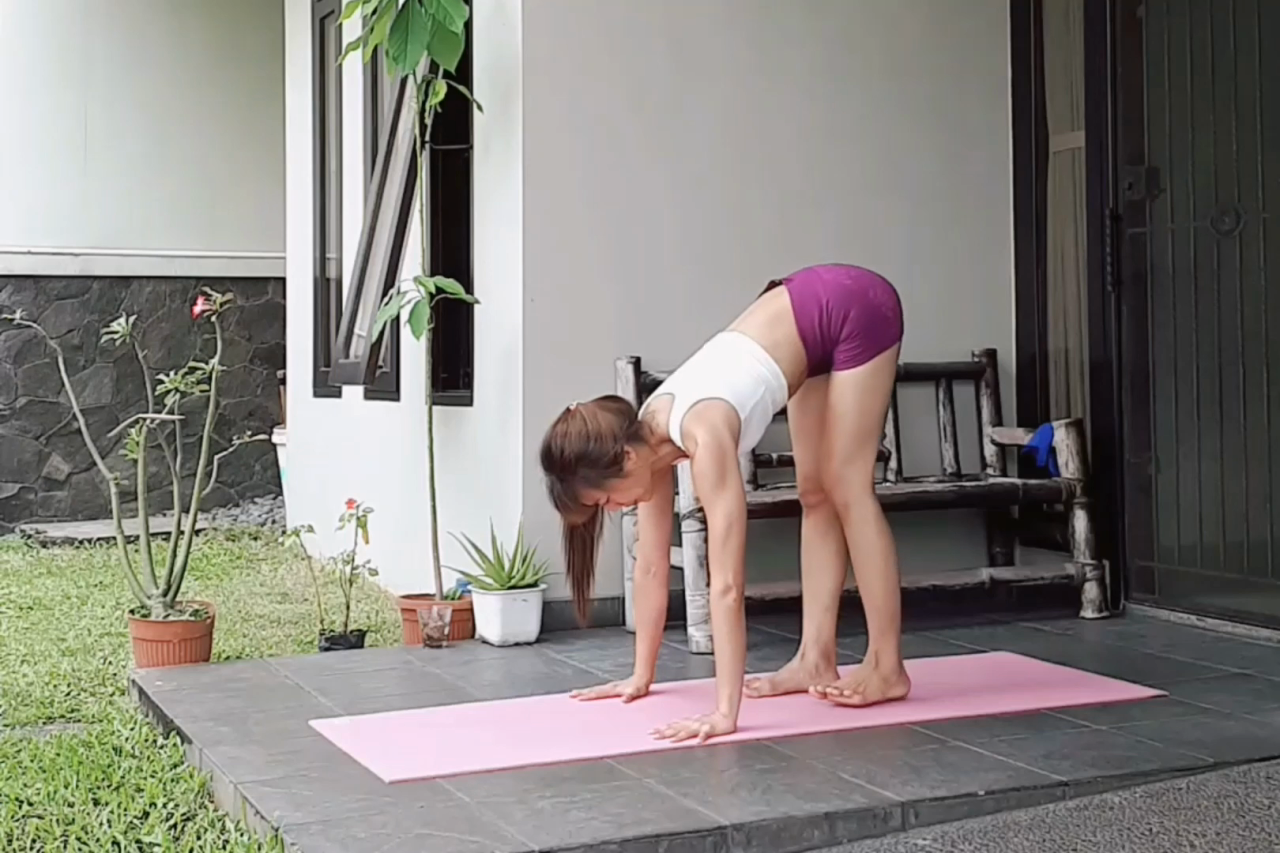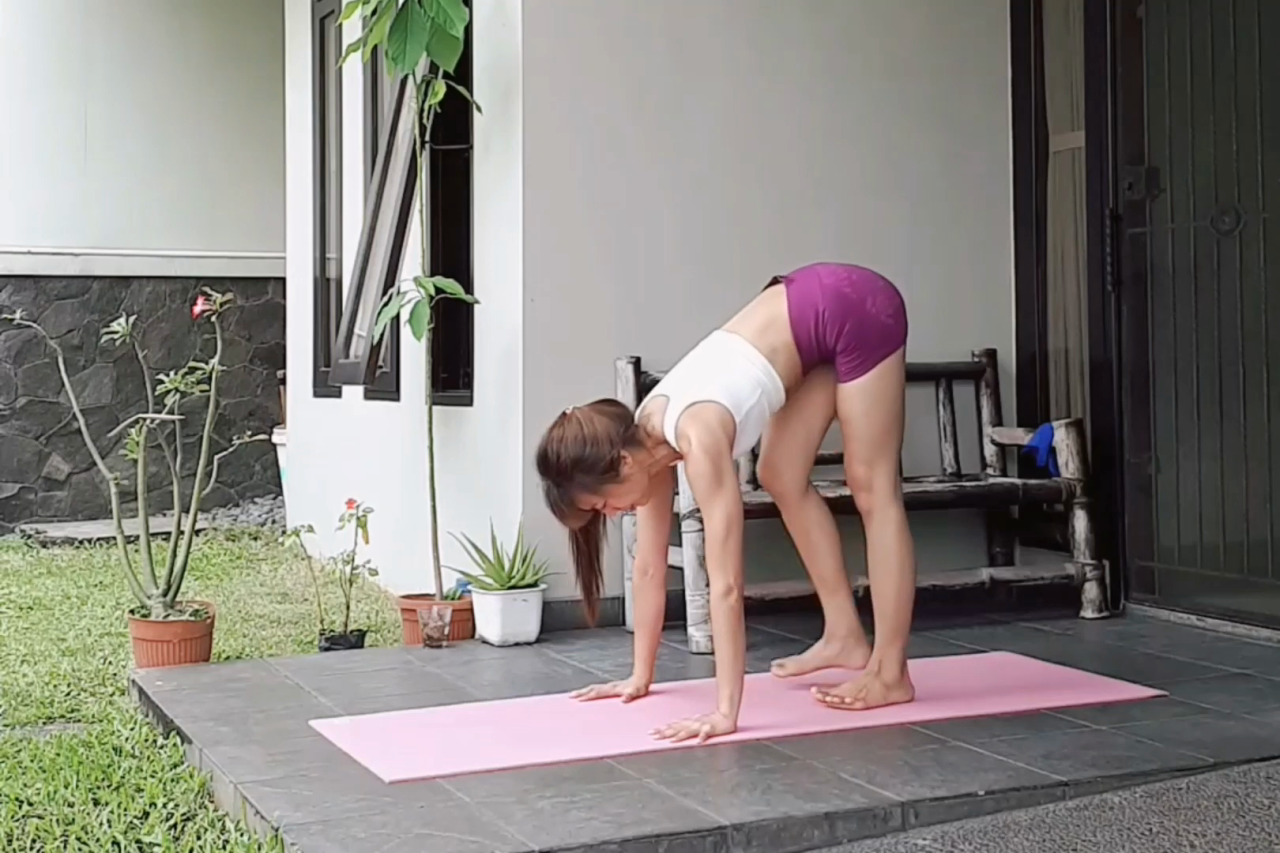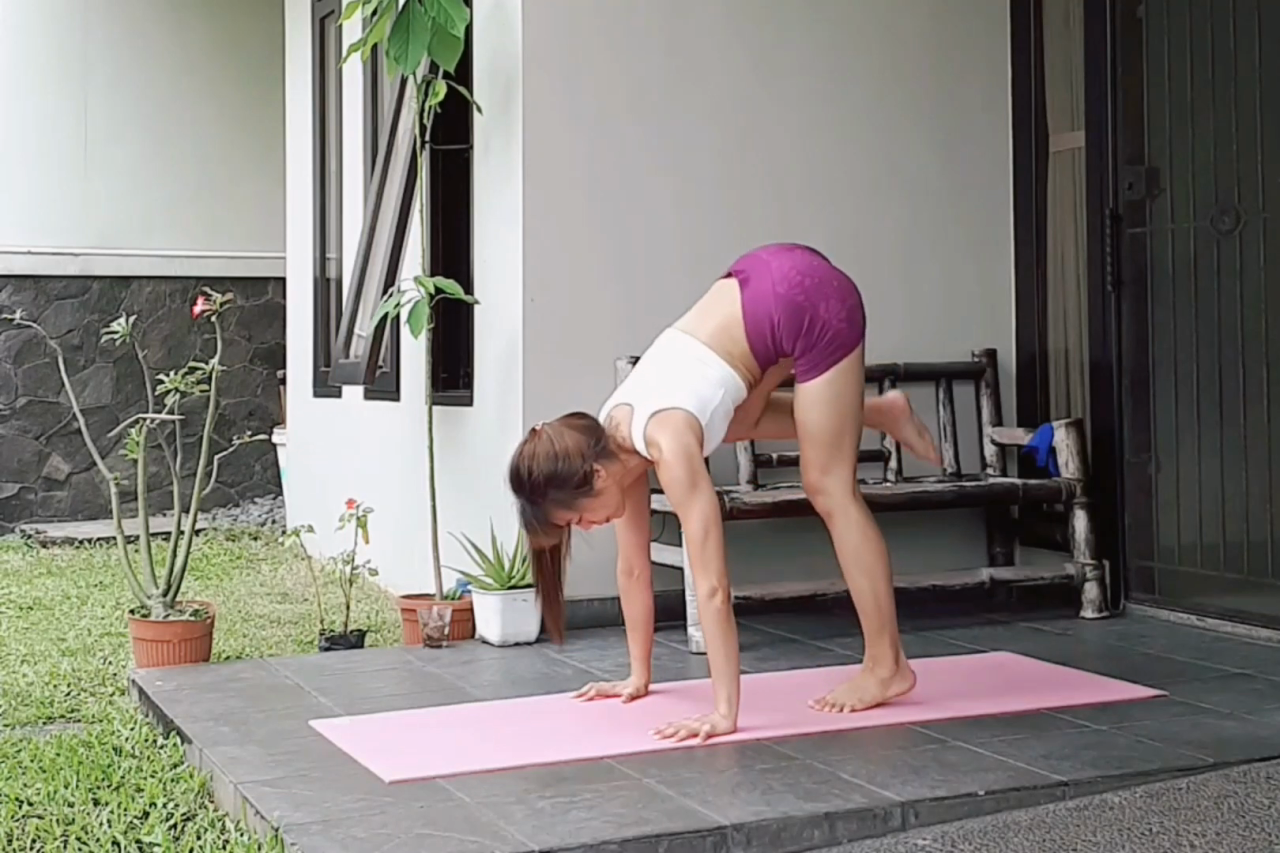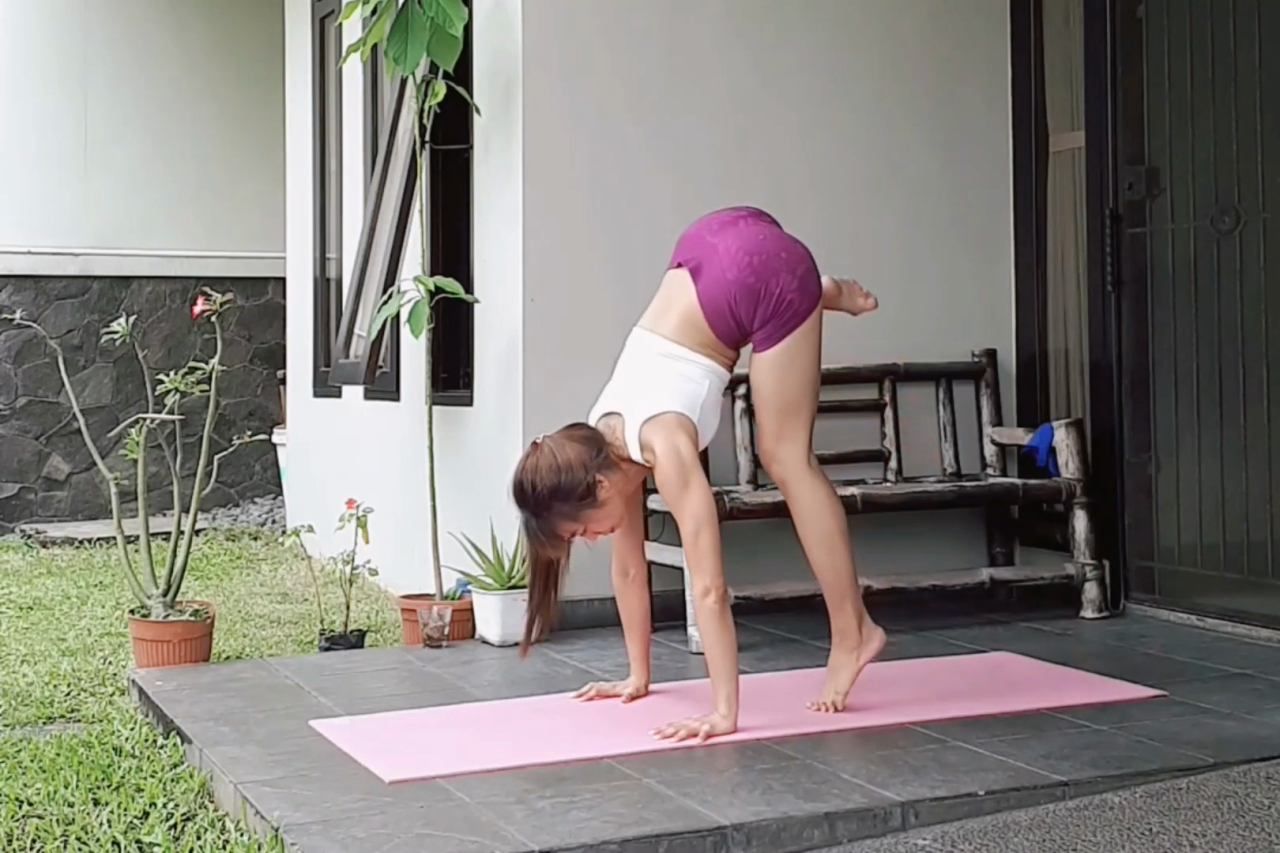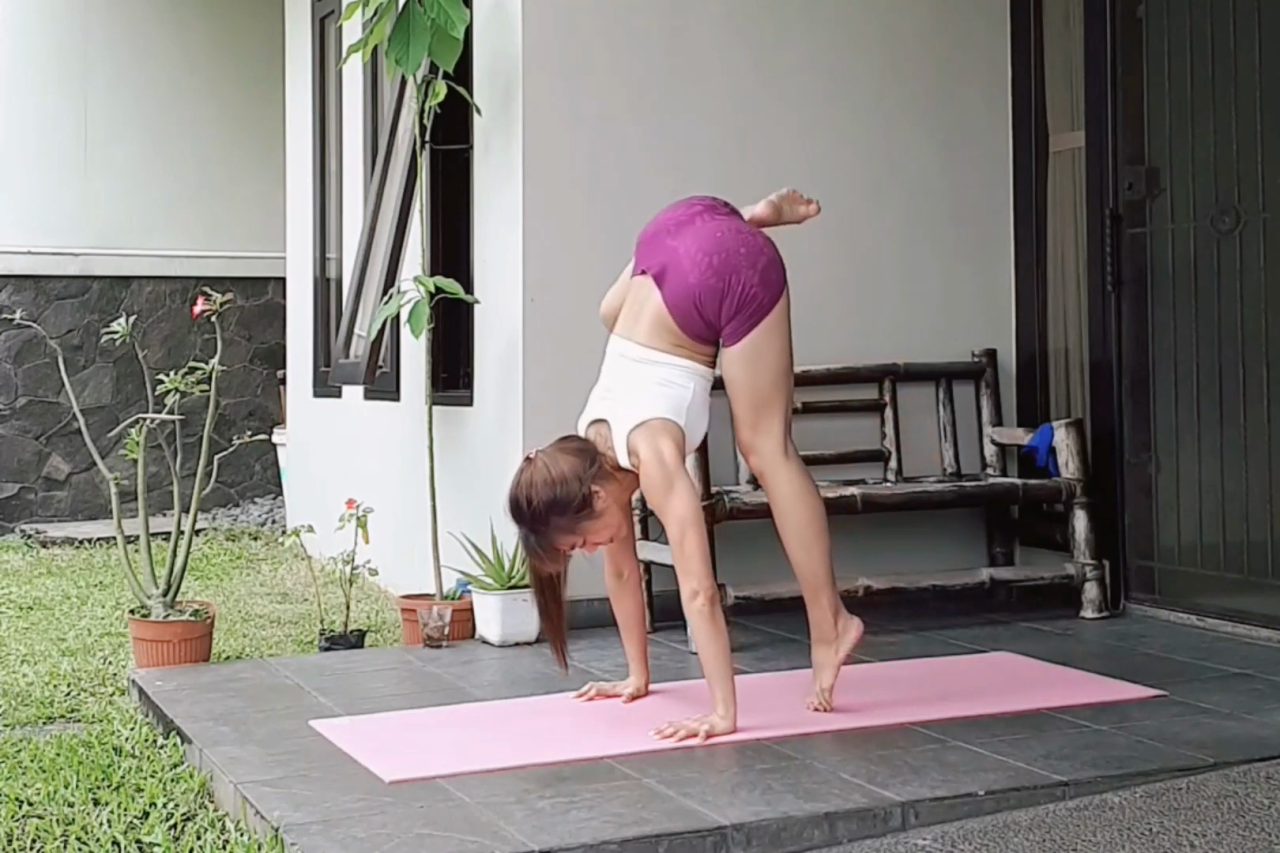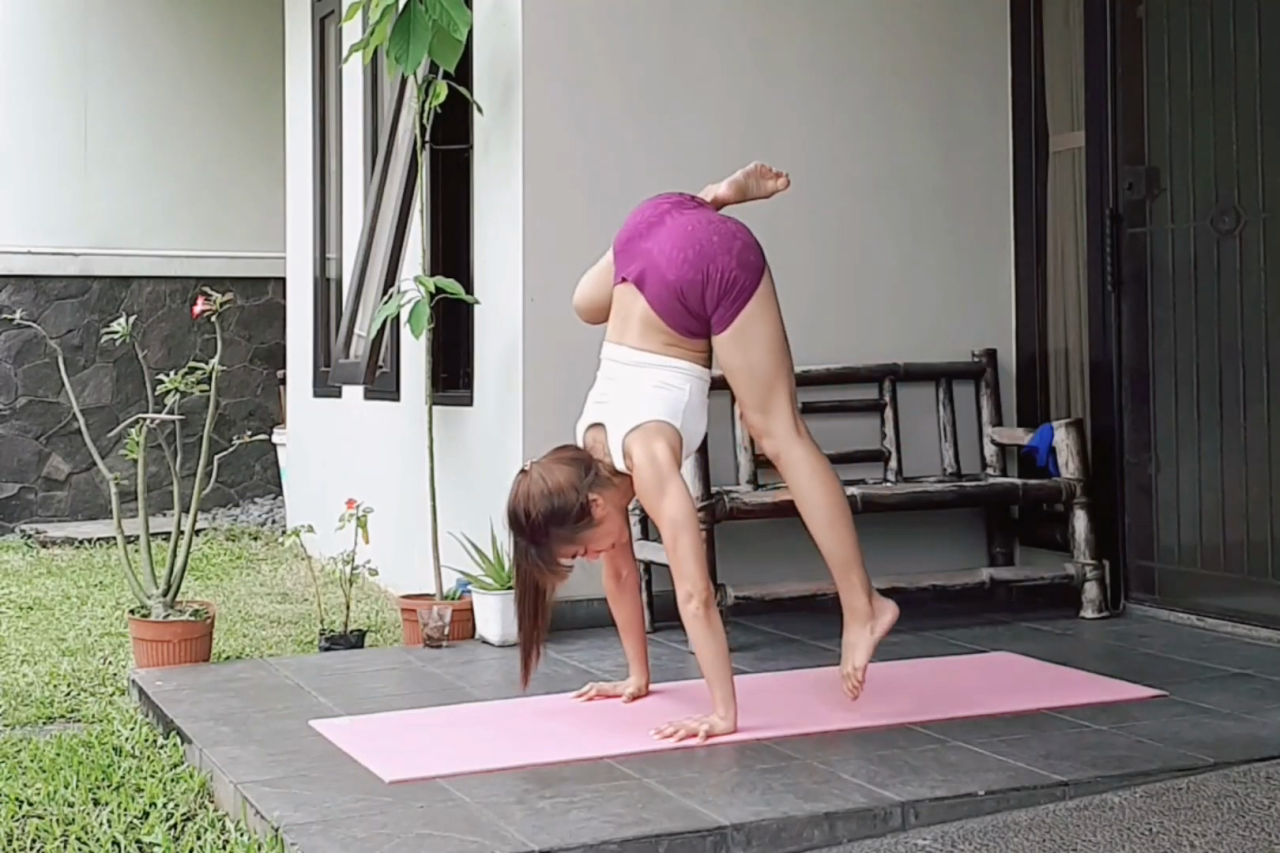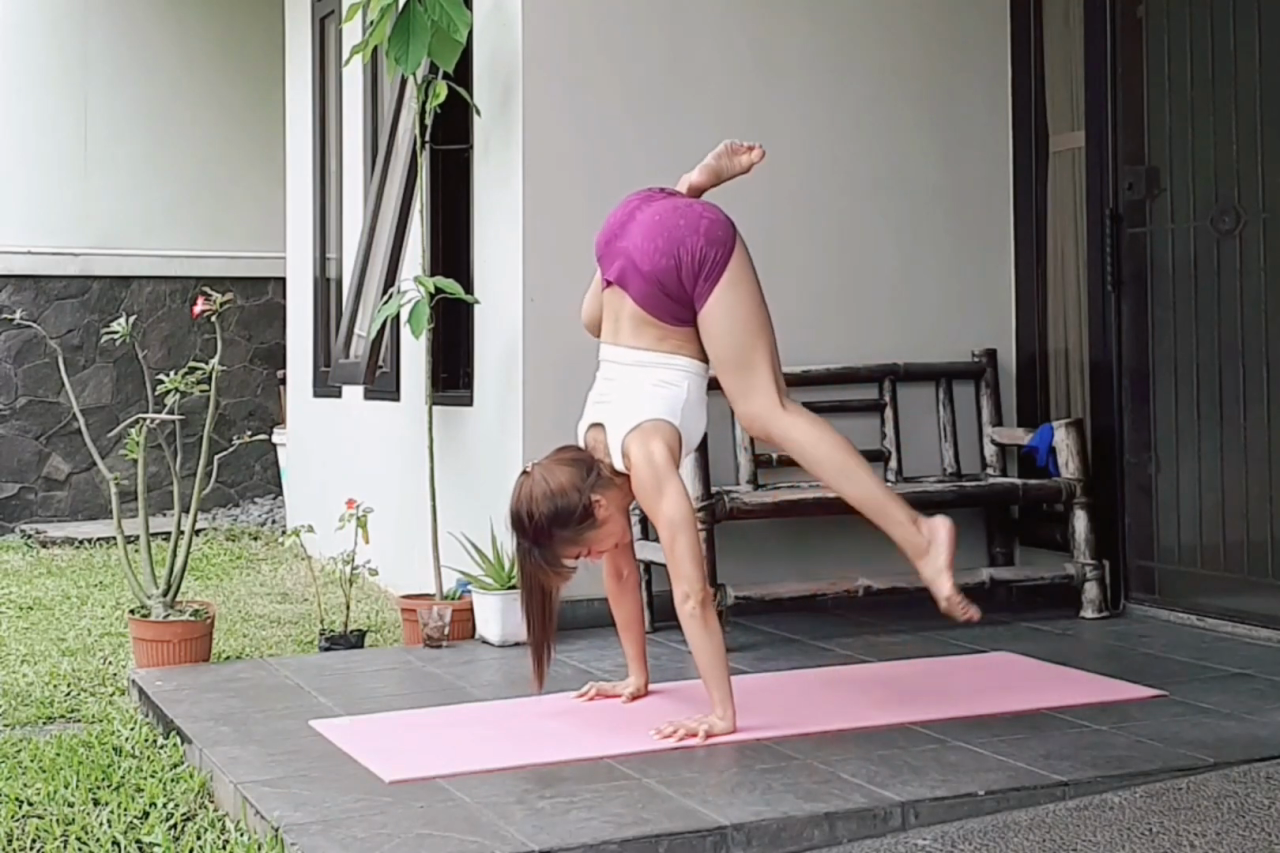
dt=0.4s
person 1, frame 1
left shoulder: (700, 433)
right shoulder: (650, 433)
left elbow: (726, 582)
right elbow: (650, 566)
left wrist: (726, 712)
right wrist: (640, 676)
left hip: (855, 307)
right hip: (809, 313)
left knee: (846, 486)
right knee: (815, 492)
left ankle: (887, 668)
right ankle: (816, 661)
person 1, frame 2
left shoulder: (695, 435)
right shoulder: (646, 435)
left elbow: (725, 584)
right elbow: (649, 566)
left wrist: (726, 712)
right wrist: (640, 676)
left hip: (854, 307)
right hip: (813, 307)
left knee: (870, 487)
right knee: (782, 481)
left ankle: (891, 673)
right ankle: (845, 634)
person 1, frame 3
left shoulder: (664, 441)
right shoulder: (614, 439)
left elbow: (711, 586)
right elbow: (632, 568)
left wrist: (725, 712)
right wrist: (639, 677)
left hip: (810, 297)
right hip: (764, 283)
left knee: (828, 487)
right knee: (735, 425)
right ankle: (878, 412)
person 1, frame 4
left shoulder: (660, 443)
right shoulder: (604, 444)
left elbow: (708, 587)
right elbow: (628, 568)
left wrist: (725, 712)
right wrist: (638, 676)
left hip: (764, 267)
left knee: (786, 460)
left ankle: (853, 633)
right ankle: (817, 292)
person 1, frame 5
left shoulder: (646, 451)
right shoulder: (593, 449)
left elbow: (699, 591)
right elbow: (622, 570)
left wrist: (723, 713)
right wrist: (637, 677)
left hip: (731, 266)
left knee: (768, 453)
right knee: (613, 316)
left ankle: (830, 627)
person 1, frame 6
left shoulder: (643, 459)
right shoulder: (593, 459)
left elbow: (695, 595)
right elbow: (620, 572)
left wrist: (723, 713)
right wrist: (637, 677)
left hip: (710, 258)
left knee: (779, 435)
left ankle: (862, 609)
person 1, frame 7
left shoulder: (640, 458)
right shoulder: (588, 462)
left elbow: (691, 594)
right elbow: (619, 572)
left wrist: (720, 713)
right wrist: (634, 677)
left knee: (769, 415)
left ankle: (918, 539)
